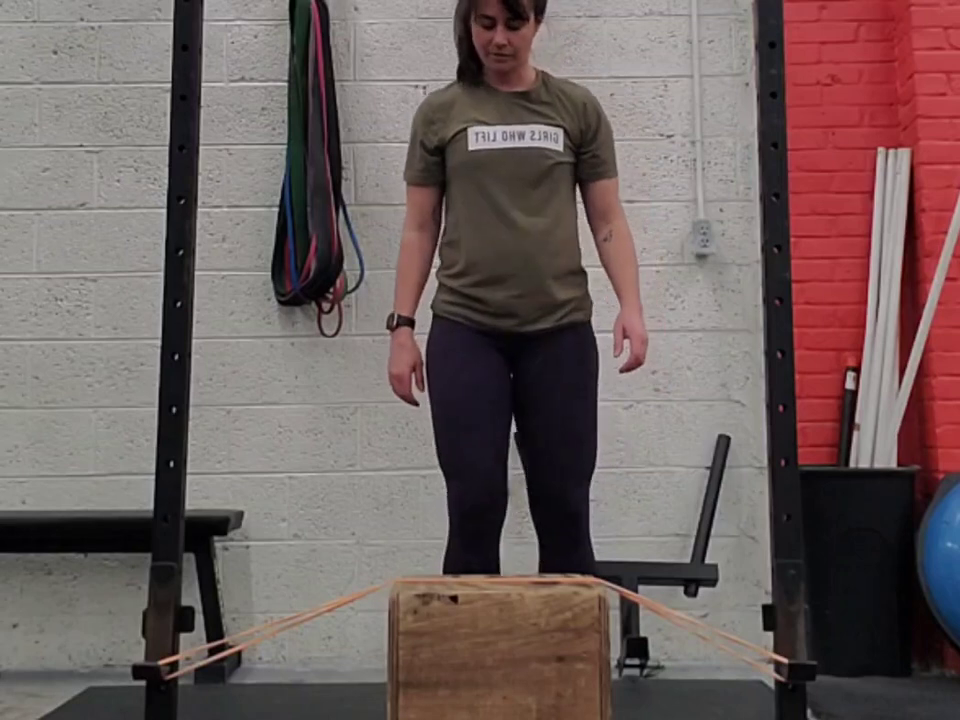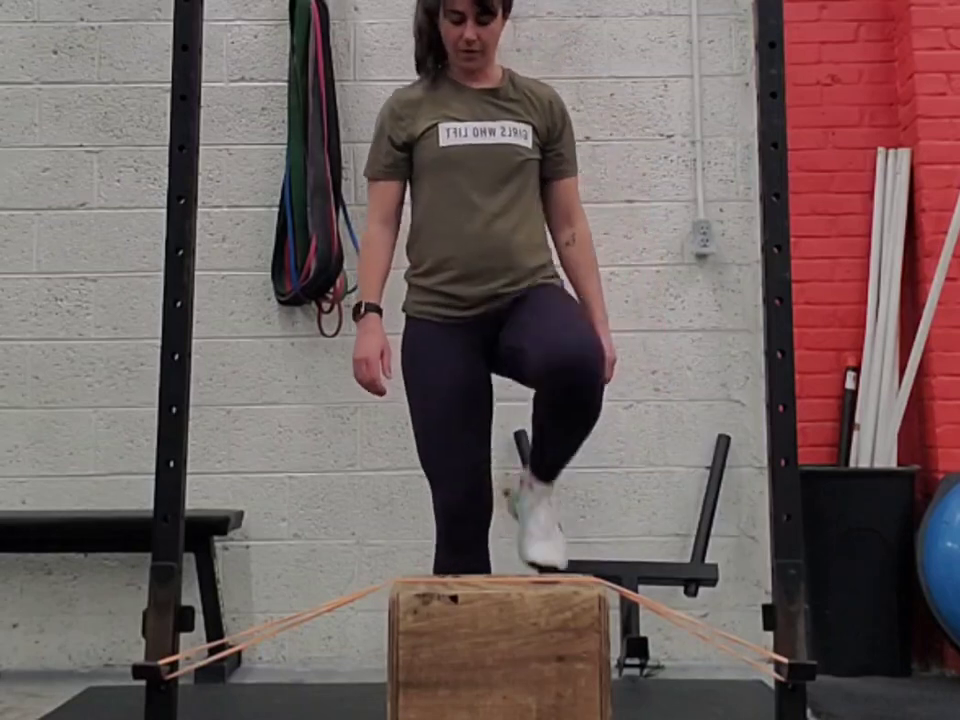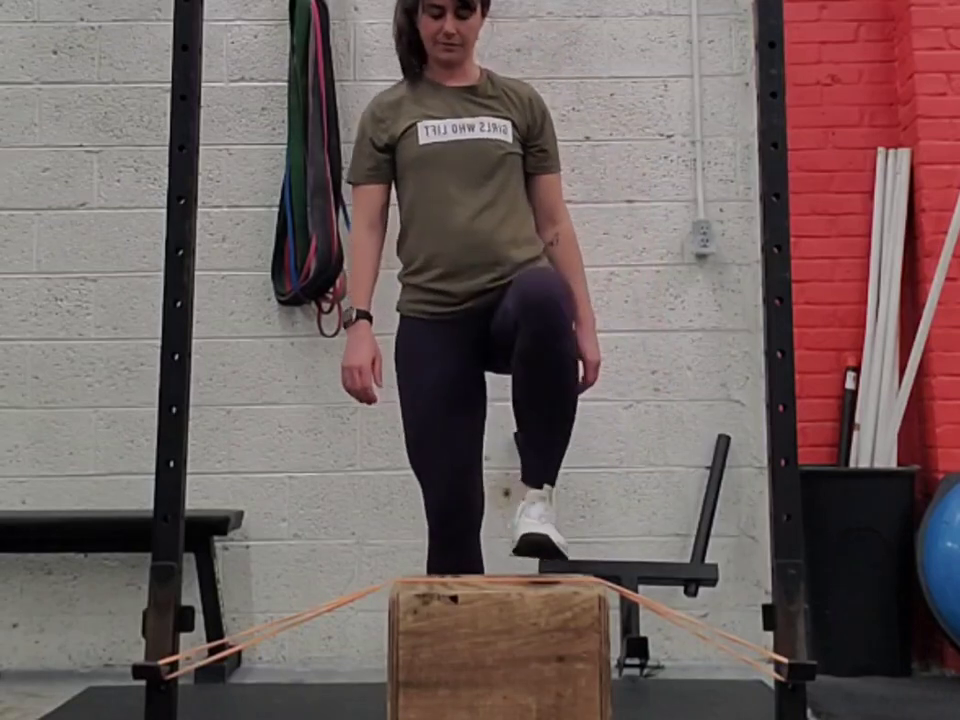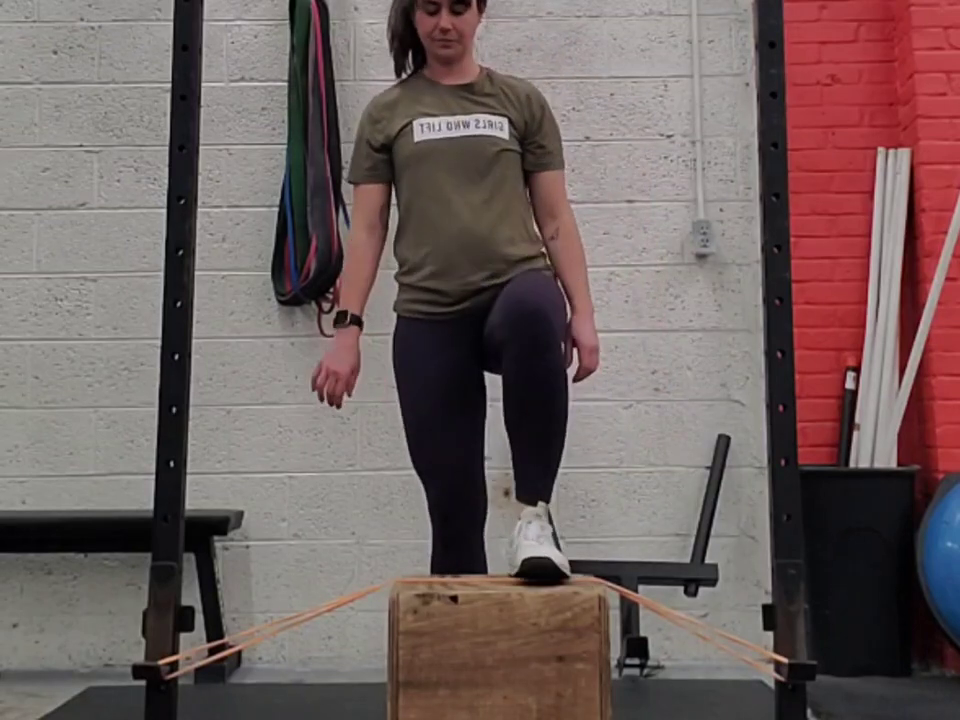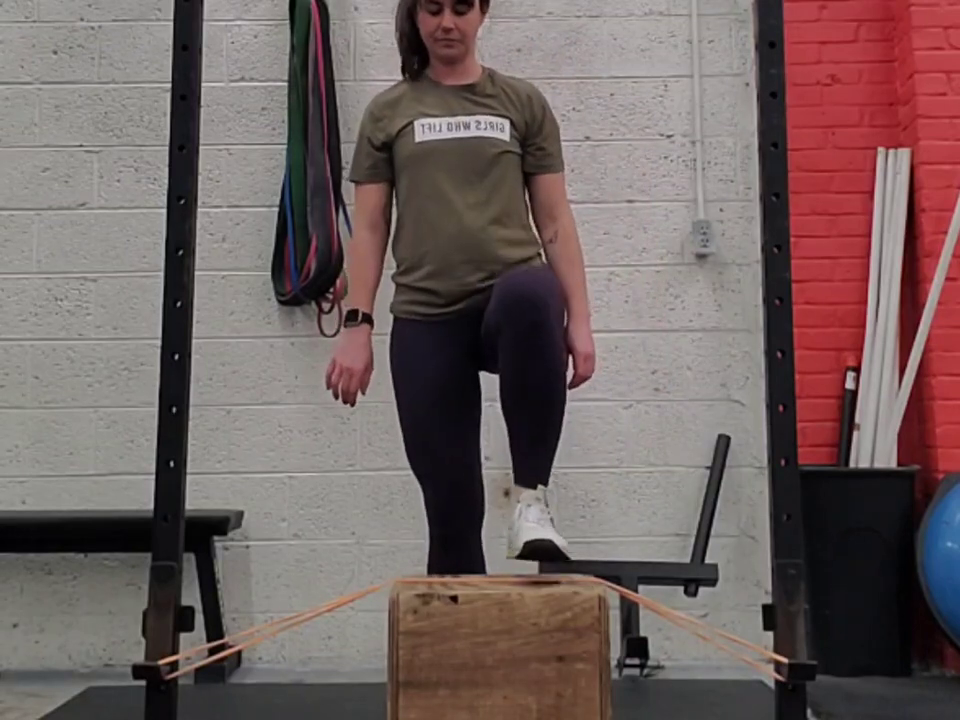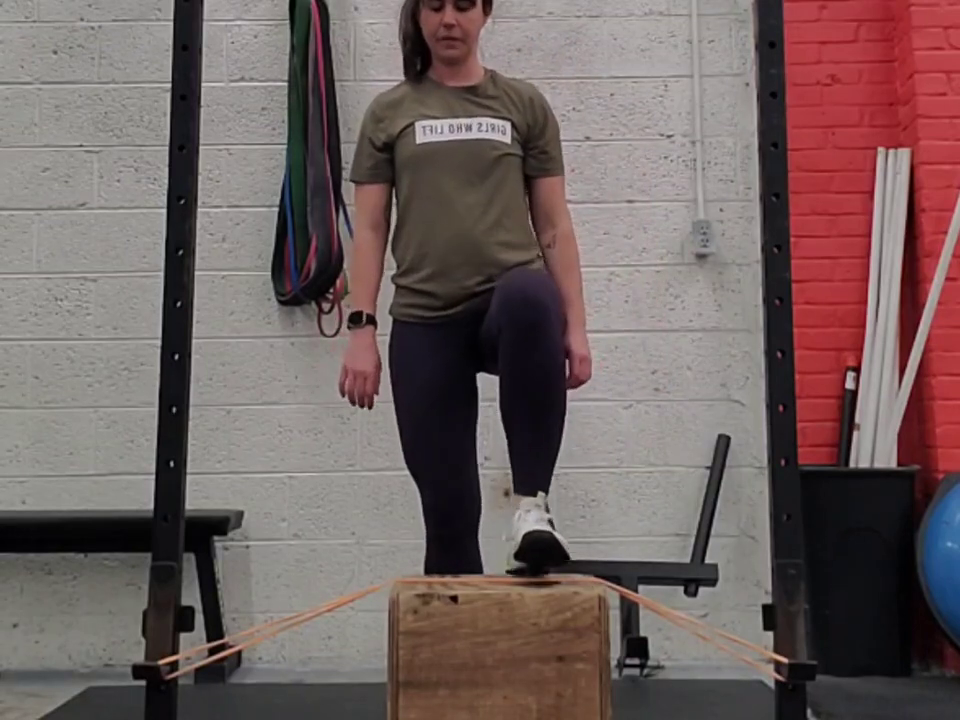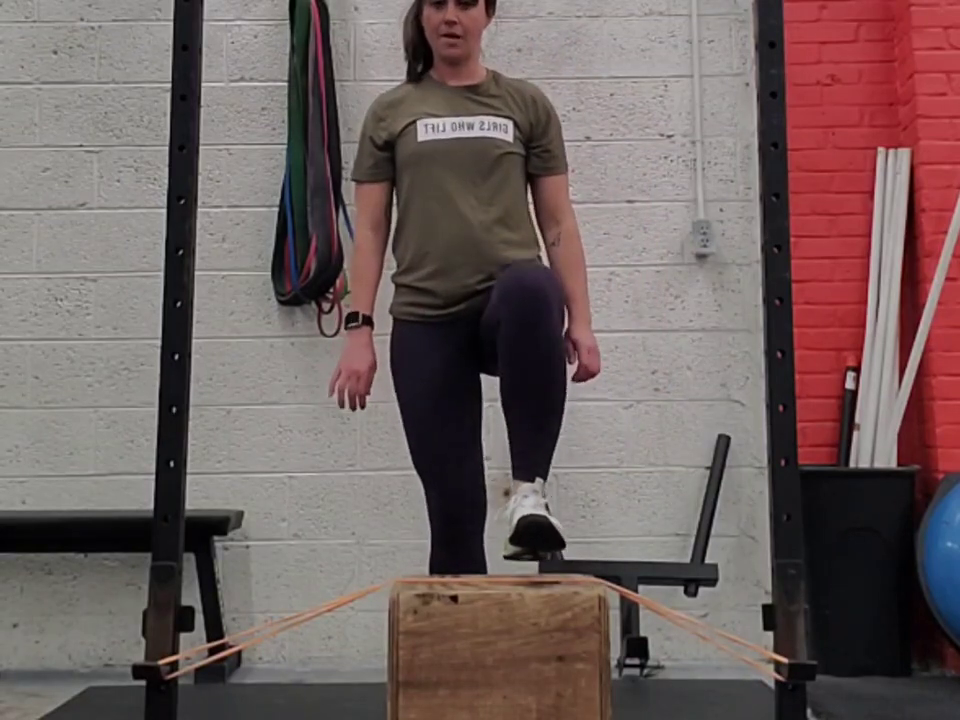
dt=0.3s
person 1, frame 1
left shoulder: (577, 108)
right shoulder: (440, 112)
left elbow: (607, 221)
right elbow: (419, 229)
left wrist: (631, 306)
right wrist: (401, 328)
left hip: (559, 327)
right hip: (464, 329)
left knee: (563, 507)
right knee: (475, 503)
person 1, frame 2
left shoulder: (541, 105)
right shoulder: (406, 108)
left elbow: (568, 223)
right elbow: (381, 223)
left wrist: (597, 319)
right wrist: (369, 316)
left hip: (528, 301)
right hip: (439, 323)
left knee: (572, 360)
right knee: (459, 503)
left ankle: (537, 487)
person 1, frame 3
left shoulder: (521, 102)
right shoulder: (387, 113)
left elbow: (554, 222)
right elbow: (368, 228)
left wrist: (584, 320)
right wrist: (358, 324)
left hip: (515, 299)
right hip: (432, 320)
left knee: (544, 299)
right knee: (451, 504)
left ankle: (537, 494)
person 1, frame 4
left shoulder: (521, 100)
right shoulder: (387, 112)
left elbow: (554, 217)
right elbow: (366, 229)
left wrist: (582, 311)
right wrist: (347, 328)
left hip: (513, 293)
right hip: (428, 318)
left knee: (534, 311)
right knee: (452, 504)
left ankle: (535, 512)
person 1, frame 5
left shoulder: (522, 102)
right shoulder: (388, 111)
left elbow: (554, 220)
right elbow: (369, 229)
left wrist: (578, 317)
right wrist: (356, 327)
left hip: (510, 307)
right hip: (425, 319)
left knee: (529, 295)
right knee: (451, 504)
left ankle: (531, 498)
person 1, frame 6
left shoulder: (523, 104)
right shoulder: (389, 112)
left elbow: (553, 224)
right elbow: (370, 229)
left wrist: (575, 324)
right wrist: (361, 330)
left hip: (505, 307)
right hip: (423, 322)
left knee: (529, 297)
right knee: (447, 504)
left ankle: (531, 503)
person 1, frame 7
left shoulder: (526, 104)
right shoulder: (391, 112)
left elbow: (557, 222)
right elbow: (370, 229)
left wrist: (580, 320)
right wrist: (357, 330)
left hip: (505, 304)
right hip: (425, 323)
left knee: (529, 290)
right knee: (452, 503)
left ankle: (529, 491)
